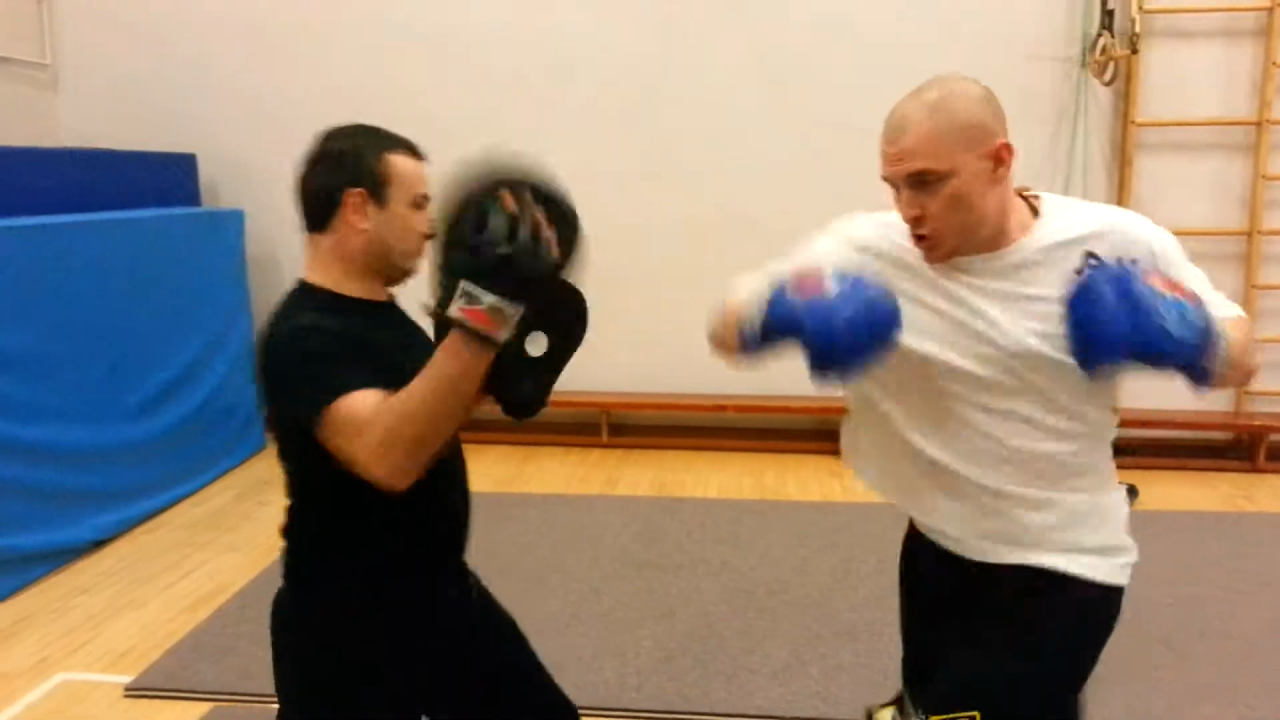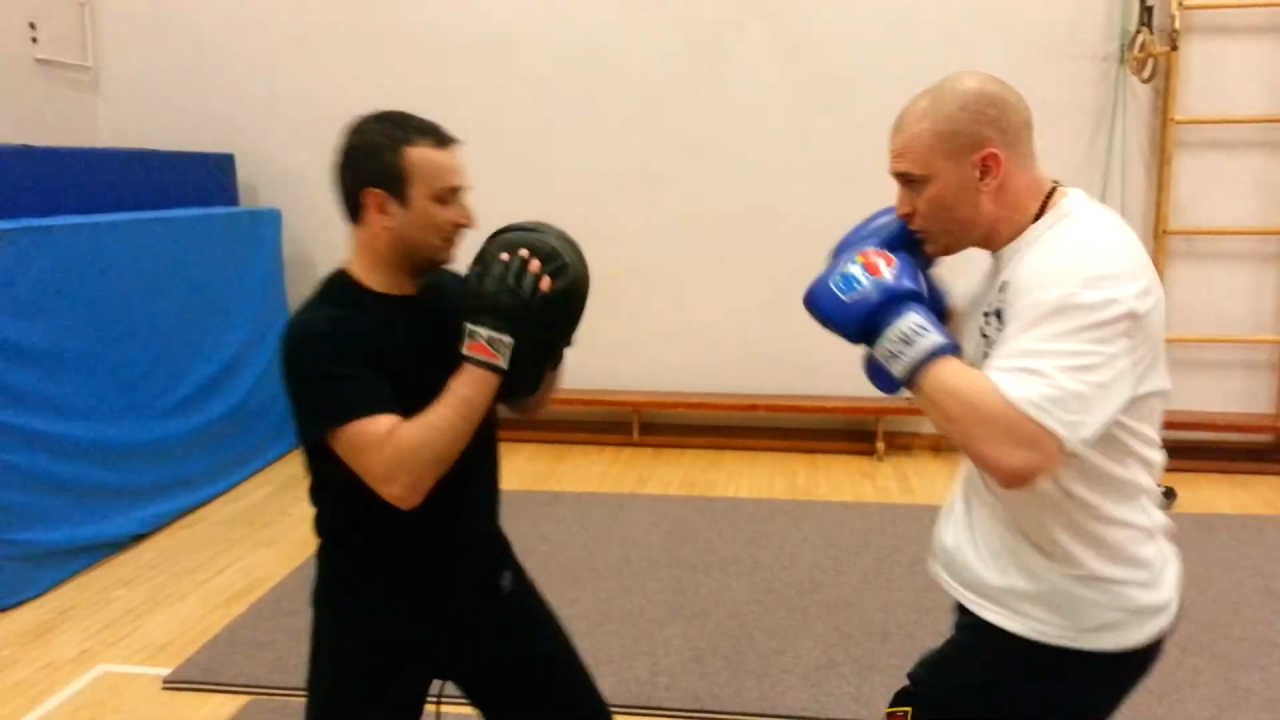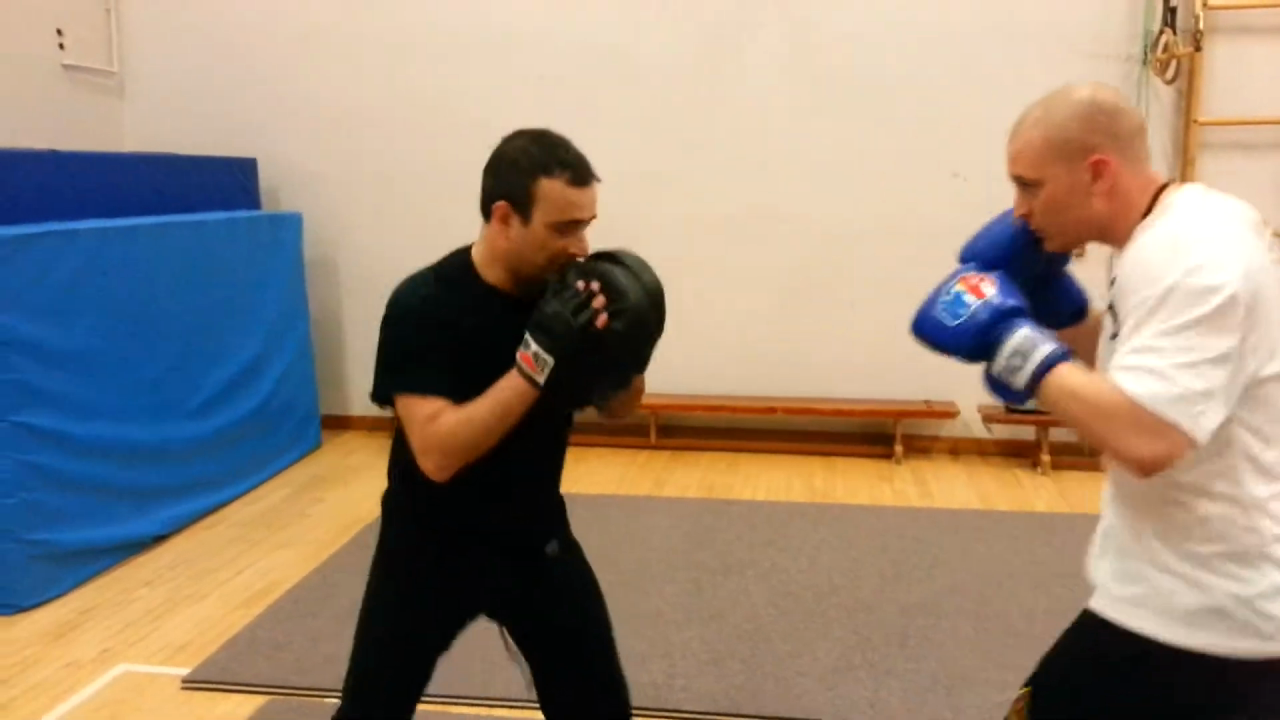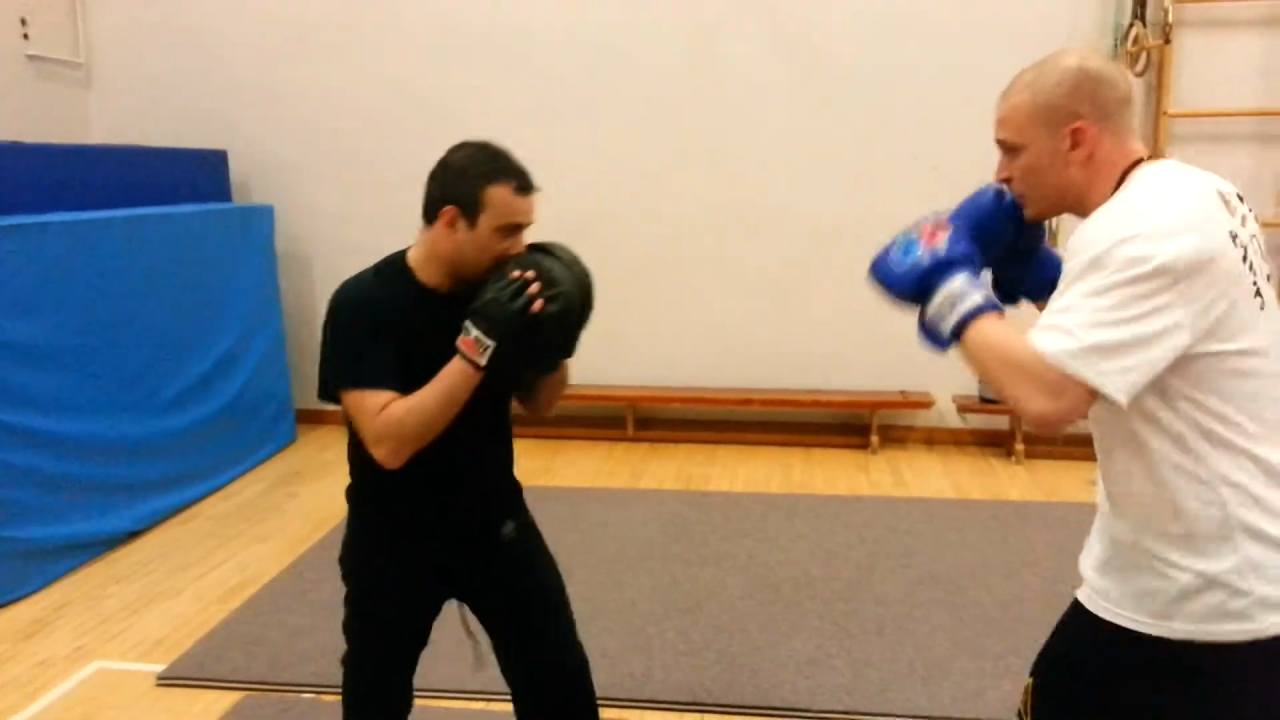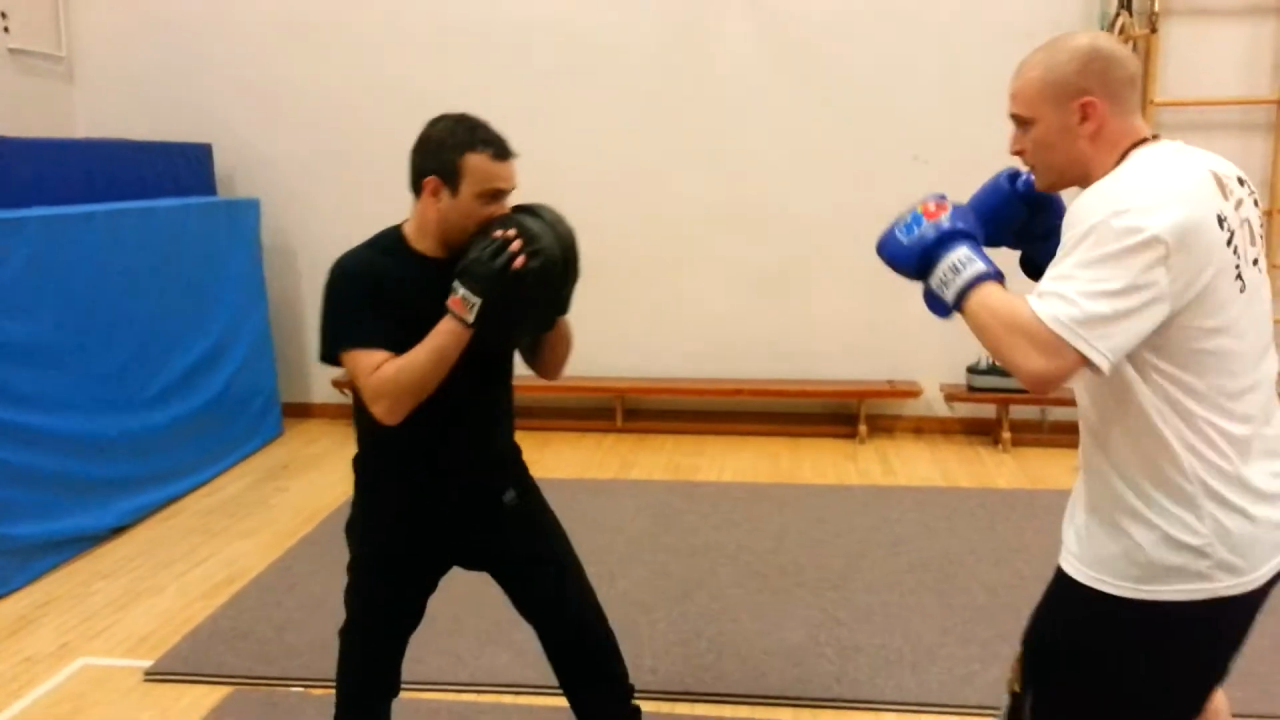
dt=0.3s
person 1, frame 1
left shoulder: (1116, 241)
right shoulder: (863, 247)
left elbow: (1236, 360)
right elbow: (731, 329)
left wrist: (1194, 334)
right wrist: (784, 316)
left hip: (1062, 564)
right hip: (940, 545)
person 1, frame 2
left shoulder: (1085, 273)
right shoulder: (1032, 250)
left elbow: (1012, 450)
left wrist: (901, 329)
right wrist: (920, 307)
left hip: (1071, 616)
right hip: (1024, 589)
person 1, frame 3
left shoulder: (1191, 258)
right shoulder: (1190, 229)
left elbow: (1143, 437)
right elbow: (1122, 378)
left wrist: (1014, 339)
right wrist: (1053, 296)
left hip: (1187, 617)
person 1, frame 4
left shoulder: (1144, 232)
right shoulder: (1197, 197)
left elbow: (1044, 396)
left wrist: (953, 291)
right wrist: (1029, 267)
left hip: (1180, 592)
person 1, frame 5
left shoulder: (1129, 207)
right shoulder: (1209, 175)
left elbow: (1040, 357)
left wrist: (952, 261)
right wrist: (1048, 241)
left hip: (1157, 548)
person 2, frame 1
left shoulder: (383, 312)
right shoulder: (306, 338)
left elbow: (437, 413)
right elbow: (389, 456)
left hip: (440, 595)
right hip: (344, 625)
person 2, frame 2
left shoulder: (451, 293)
right shoulder: (323, 334)
left elbow: (524, 400)
right elbow: (401, 477)
right wrist: (489, 345)
left hip: (483, 577)
right hip: (376, 607)
person 2, frame 3
left shoulder: (564, 290)
right shoulder: (423, 305)
left elbow: (618, 407)
right elbow: (438, 453)
right wrist: (537, 357)
left hip: (537, 538)
right hip: (429, 548)
person 2, frame 4
left shoulder: (496, 291)
right shoulder: (364, 304)
left elbow: (539, 402)
right elbow: (389, 441)
right wrist: (477, 343)
left hip: (495, 522)
right hip: (395, 537)
person 2, frame 5
left shoulder: (496, 259)
right shoulder: (364, 274)
left elbow: (548, 365)
right elbow: (387, 399)
left wrist: (551, 301)
right wrist: (466, 303)
left hip: (496, 486)
right hip: (400, 501)
left knee: (580, 628)
right knee: (370, 650)
